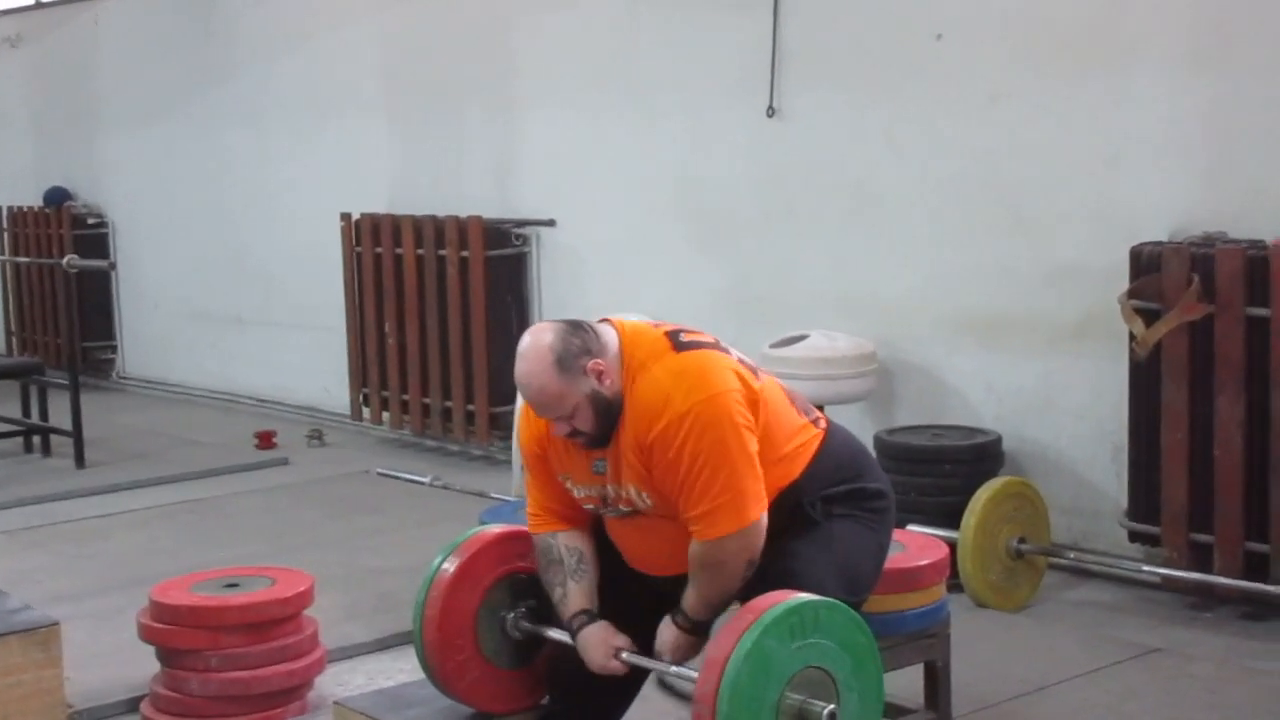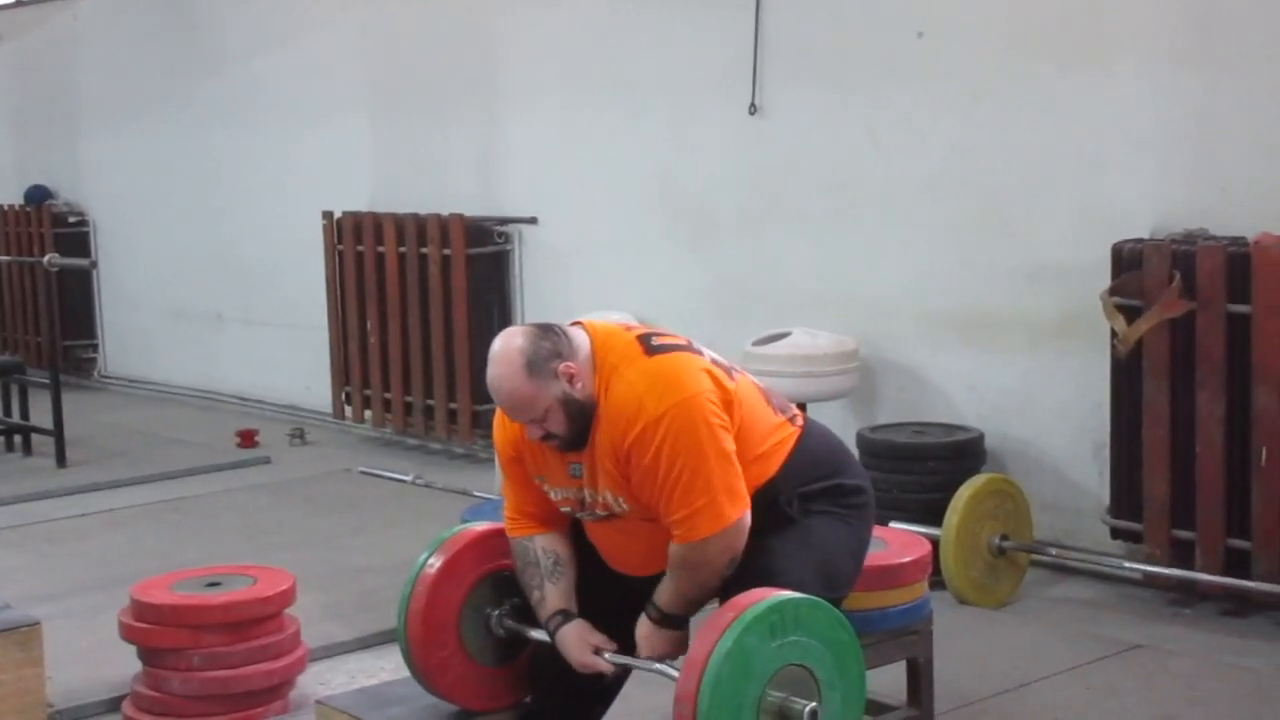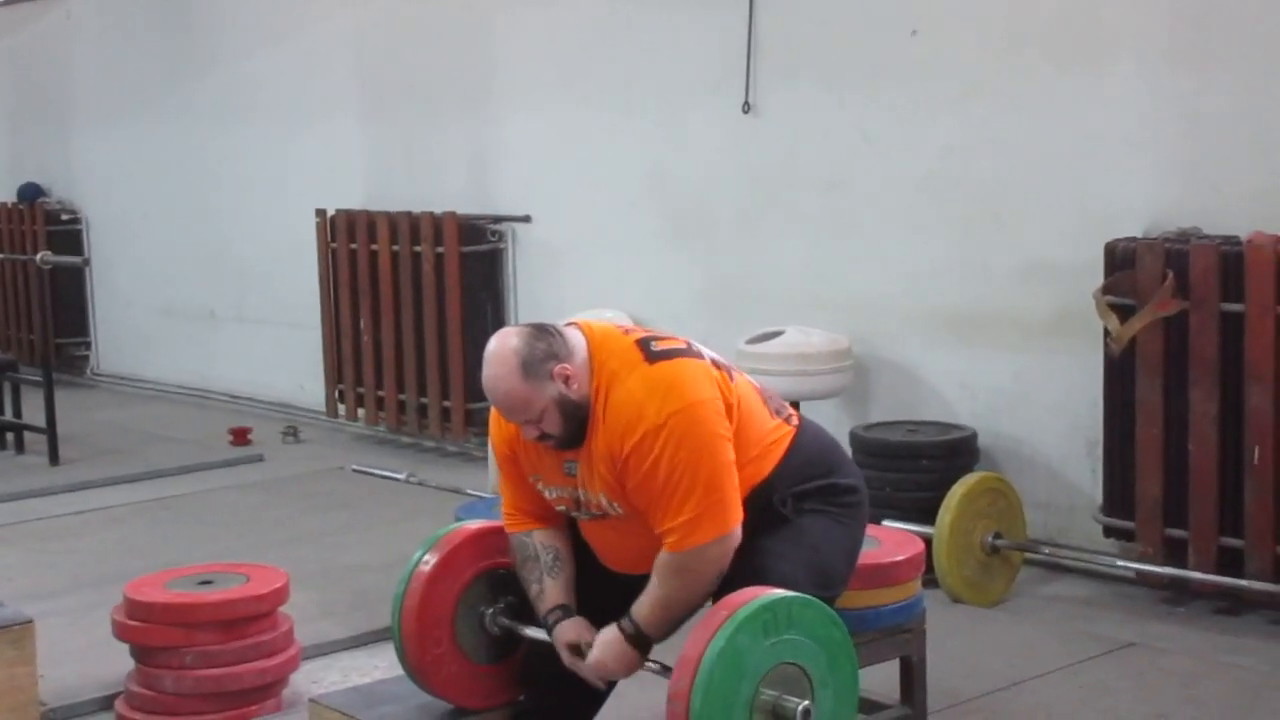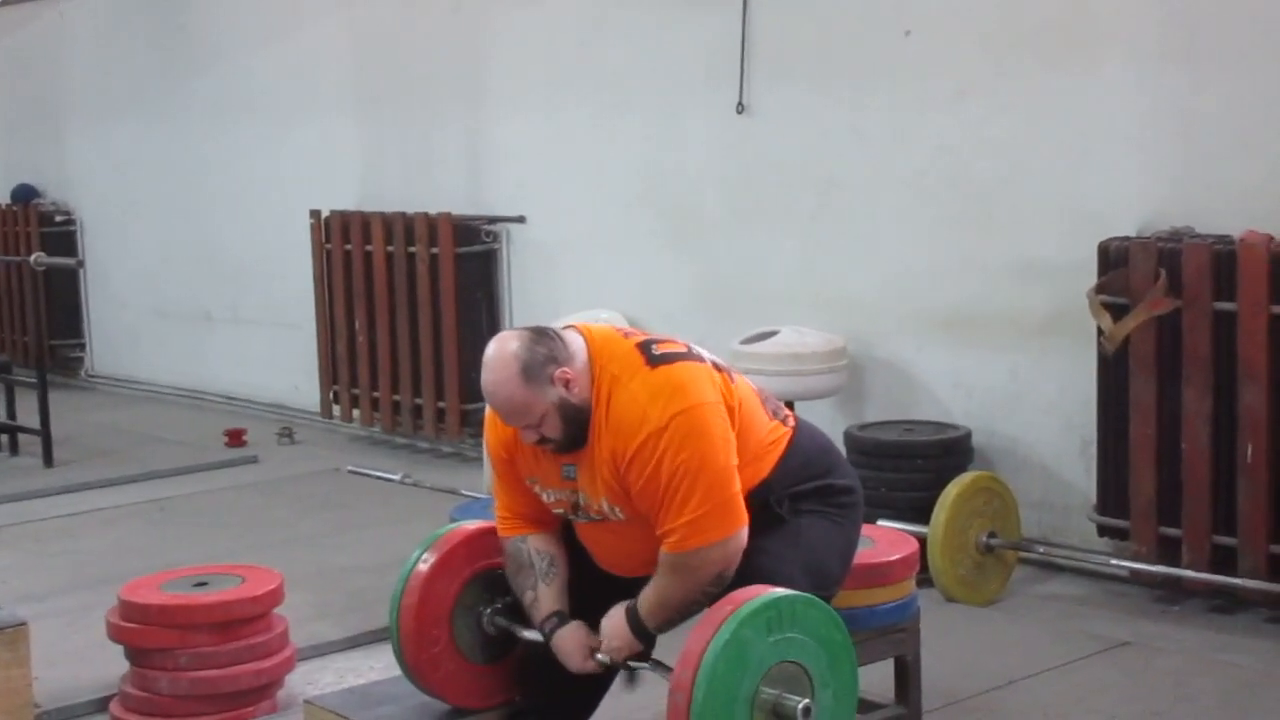
dt=0.5s
person 1, frame 1
left shoulder: (687, 388)
right shoulder: (551, 402)
left elbow: (733, 537)
right elbow: (557, 520)
left wrist: (690, 622)
right wrist: (583, 621)
person 1, frame 2
left shoulder: (660, 391)
right shoulder: (525, 404)
left elbow: (717, 535)
right elbow: (534, 523)
left wrist: (664, 618)
right wrist: (561, 621)
person 1, frame 3
left shoulder: (660, 394)
right shoulder: (521, 402)
left elbow: (701, 550)
right elbow: (533, 519)
left wrist: (633, 636)
right wrist: (559, 616)
right knee: (566, 639)
person 1, frame 4
left shoulder: (661, 397)
right shoulder: (517, 406)
left elbow: (708, 553)
right elbow: (525, 524)
left wrist: (638, 624)
right wrist: (556, 622)
